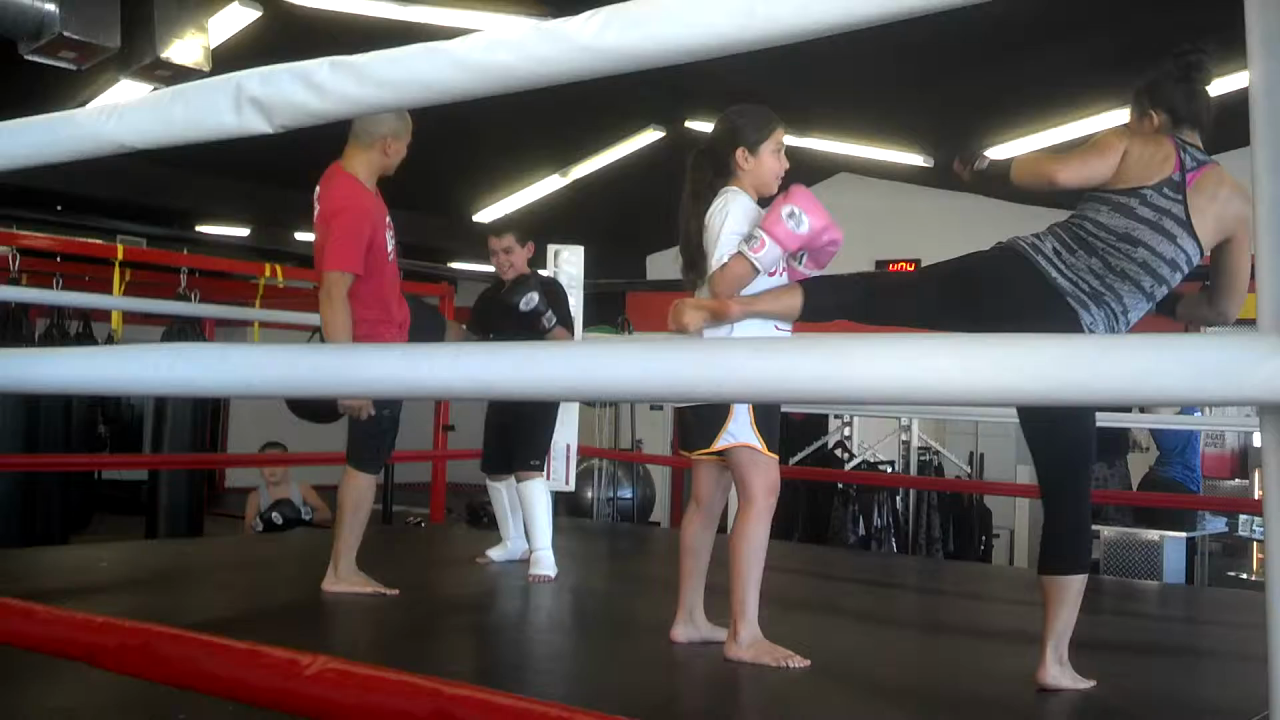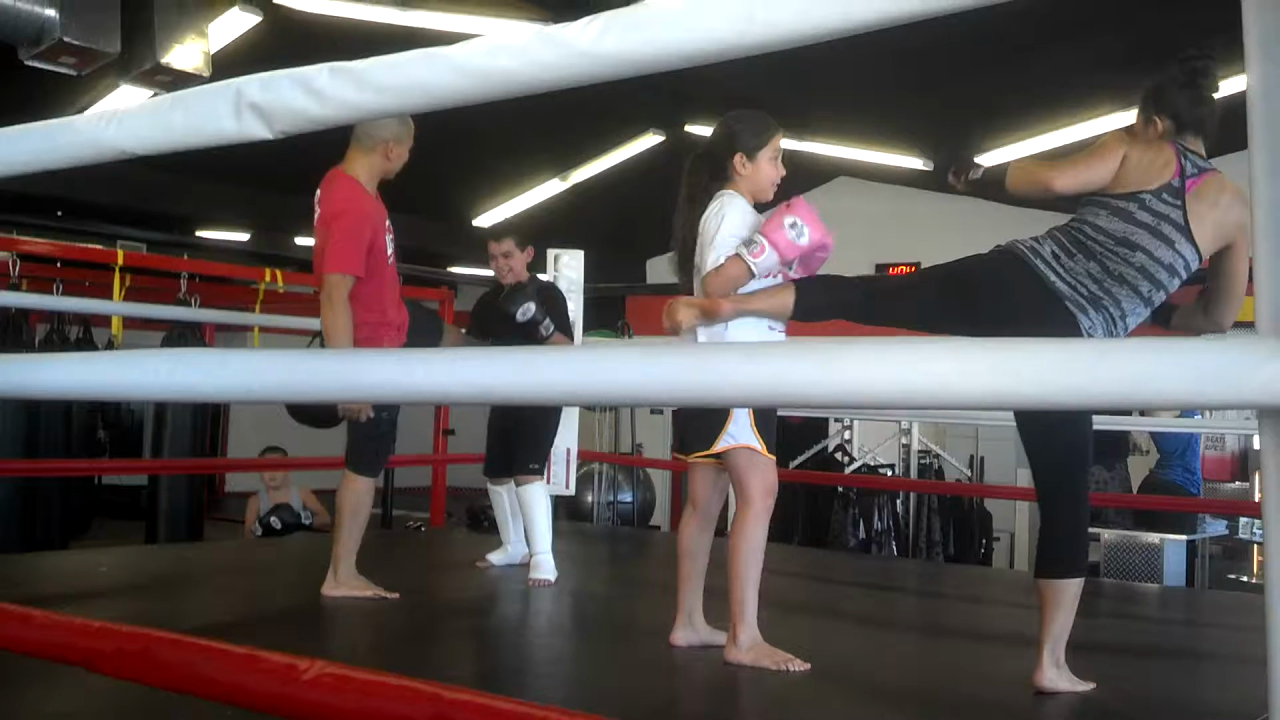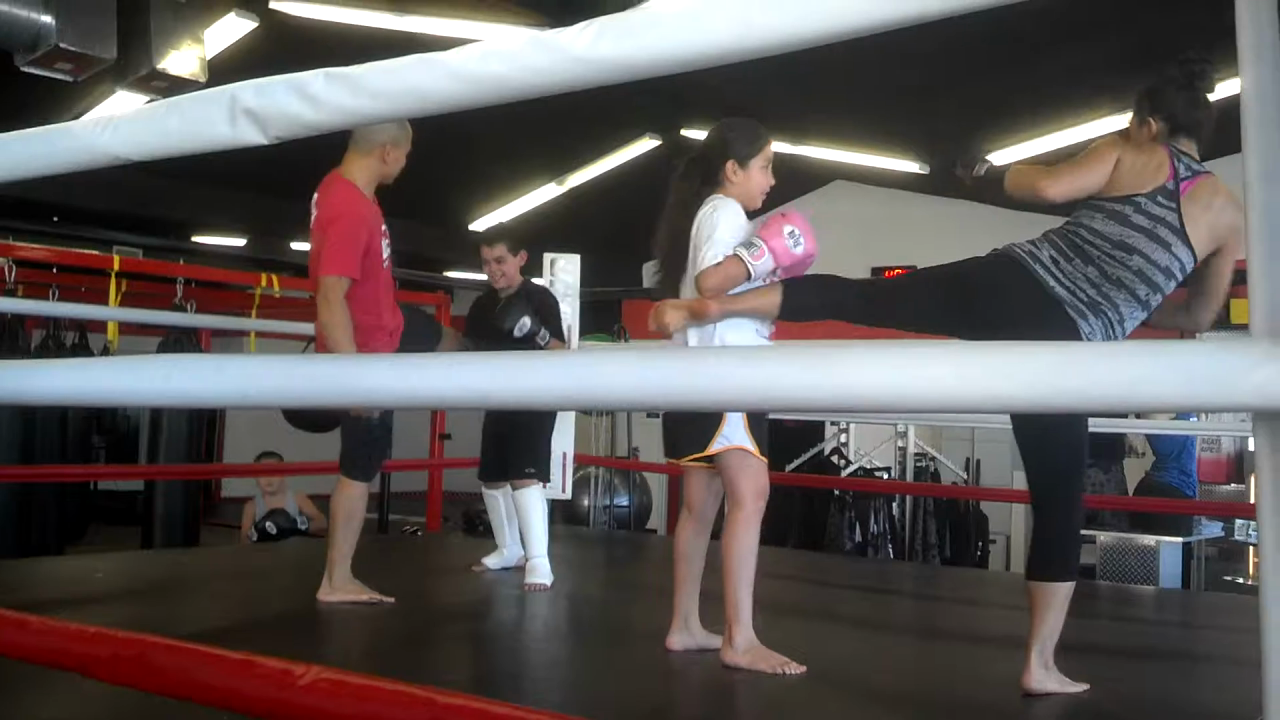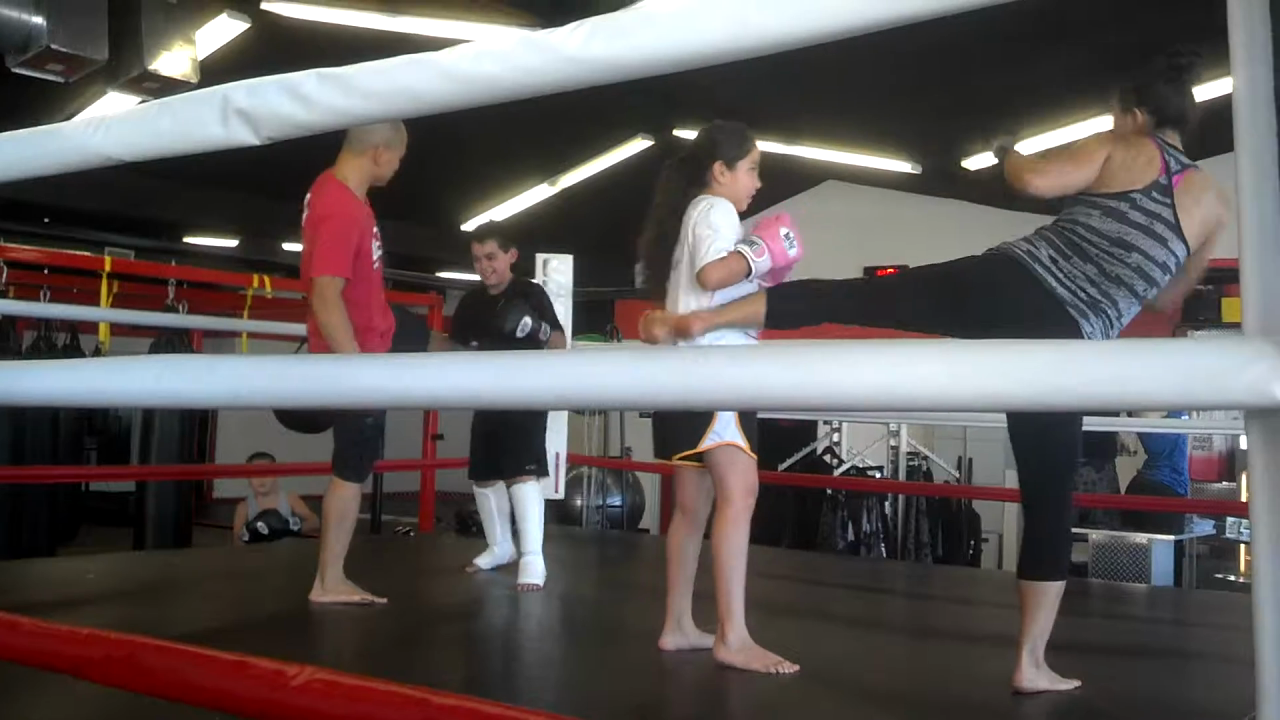
dt=0.1s
person 1, frame 1
left shoulder: (1133, 145)
right shoulder: (1235, 201)
left elbow: (1062, 171)
right elbow: (1224, 309)
left wrist: (991, 166)
left hip: (1013, 276)
right hip: (1062, 335)
left knee: (863, 294)
right knee: (1068, 497)
left ankle: (734, 303)
right ankle: (1054, 661)
person 1, frame 2
left shoulder: (1133, 150)
right shoulder: (1234, 208)
left elbow: (1057, 177)
right elbow: (1219, 318)
left wrist: (984, 175)
left hip: (1010, 279)
right hip: (1060, 339)
left knee: (861, 295)
right knee: (1065, 501)
left ankle: (727, 302)
right ankle: (1051, 664)
person 1, frame 3
left shoulder: (1126, 153)
right shoulder: (1228, 211)
left elbow: (1049, 186)
right elbow: (1196, 318)
left wrist: (993, 173)
left hip: (1008, 285)
right hip: (1059, 340)
left knee: (853, 294)
right knee: (1059, 503)
left ankle: (710, 308)
right ankle: (1040, 664)
person 1, frame 4
left shoulder: (1116, 149)
right shoulder: (1212, 202)
left elbow: (1038, 180)
right elbow: (1165, 300)
left wrist: (1005, 153)
left hip: (1003, 284)
right hip: (1057, 341)
left knee: (843, 297)
right knee: (1050, 503)
left ankle: (698, 320)
right ankle: (1031, 663)
person 2, frame 1
left shoulder: (742, 209)
right shoulder: (735, 205)
left elbow: (756, 287)
right elbow: (723, 283)
left knee: (709, 498)
right knee: (760, 491)
left ankle: (689, 617)
right ankle: (745, 634)
person 2, frame 2
left shoulder: (739, 213)
right shoulder: (730, 208)
right elbow: (715, 284)
left knee: (705, 501)
right knee: (758, 493)
left ankle: (688, 621)
right ankle: (744, 637)
person 2, frame 3
left shoulder: (712, 215)
right shoulder: (723, 211)
right elbow: (712, 280)
right wrist: (766, 248)
left knee: (701, 504)
right knee: (749, 495)
left ankle: (685, 625)
right ankle: (740, 638)
person 2, frame 4
left shoulder: (695, 215)
right shoulder: (715, 209)
right elbow: (712, 276)
left wrist: (765, 274)
right wrist: (761, 248)
left knee: (693, 504)
right knee: (738, 492)
left ankle: (678, 625)
right ankle: (733, 636)
person 3, frame 1
left shoulder: (341, 177)
right shoulder: (354, 206)
right elbow: (334, 297)
left hip: (393, 315)
right hip: (376, 342)
left knee: (447, 331)
right knee: (366, 458)
right ankle: (341, 572)
person 3, frame 2
left shoulder: (342, 180)
right shoulder: (354, 209)
right elbow: (334, 299)
left hip: (393, 320)
right hip: (373, 344)
left knee: (446, 336)
right knee: (365, 461)
right ankle: (342, 576)
person 3, frame 3
left shoulder: (338, 184)
right shoulder: (349, 211)
right elbow: (331, 302)
left hip: (381, 326)
right hip: (369, 346)
left knee: (442, 338)
right knee: (360, 467)
right ankle: (338, 582)
person 3, frame 4
left shoulder: (329, 186)
right shoulder: (343, 212)
right elbow: (327, 300)
left hip: (369, 329)
right hip: (361, 350)
right knee: (352, 467)
right ankle: (328, 582)
person 4, frame 1
left shoulder: (548, 288)
right shoulder: (489, 297)
left elbow: (567, 342)
right elbow: (472, 342)
left wrist: (541, 312)
left hip: (537, 395)
left knee: (527, 469)
right knee: (495, 470)
left ankle: (542, 553)
right ankle: (514, 542)
person 4, frame 2
left shoulder: (547, 294)
right shoulder: (488, 302)
left elbow: (565, 348)
right elbow: (471, 345)
left wrist: (539, 320)
right hip: (504, 399)
left knee: (527, 473)
right knee: (497, 474)
left ankle: (542, 557)
right ankle: (514, 546)
person 4, frame 3
left shoulder: (539, 298)
right shoulder: (483, 306)
left elbow: (560, 350)
right elbow: (470, 349)
left wrist: (535, 331)
left knee: (524, 478)
right knee: (492, 478)
left ankle: (539, 561)
right ankle: (510, 549)
person 4, frame 4
left shoulder: (530, 294)
right shoulder: (470, 302)
left elbow: (559, 344)
right elbow: (455, 348)
left wrist: (535, 328)
left knee: (521, 474)
right knee: (483, 477)
left ankle: (532, 559)
right ankle: (501, 547)
